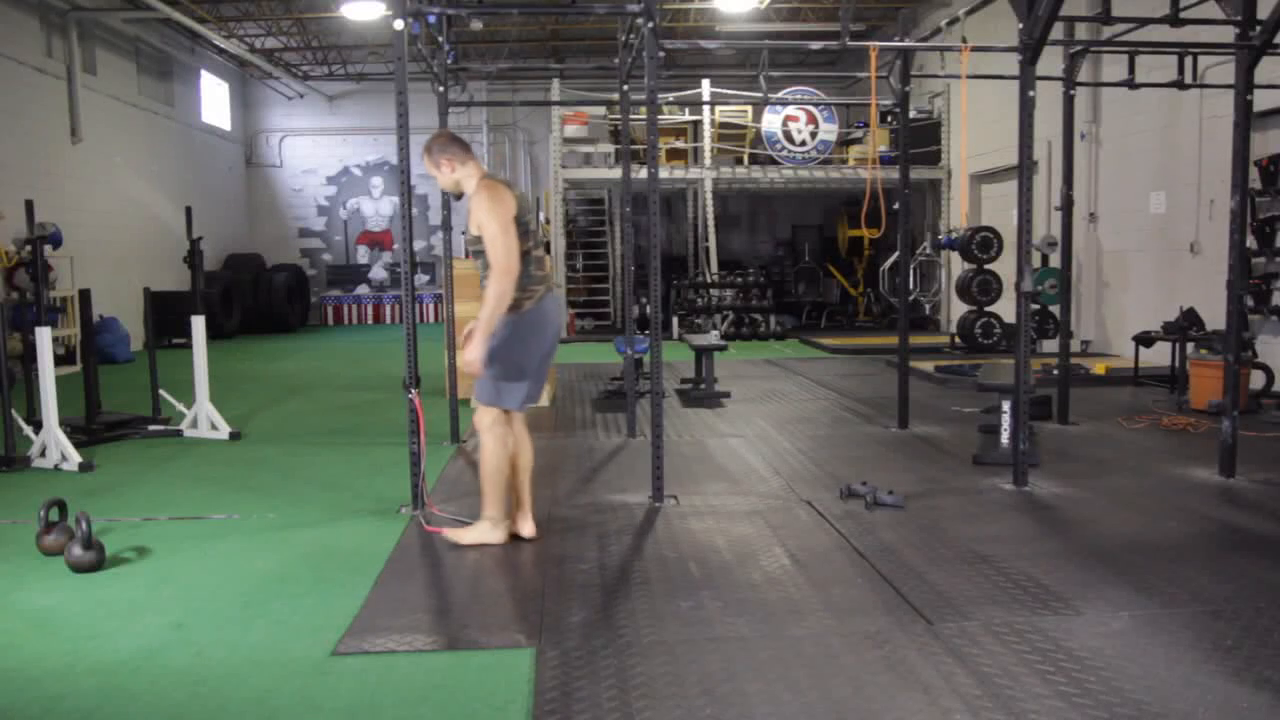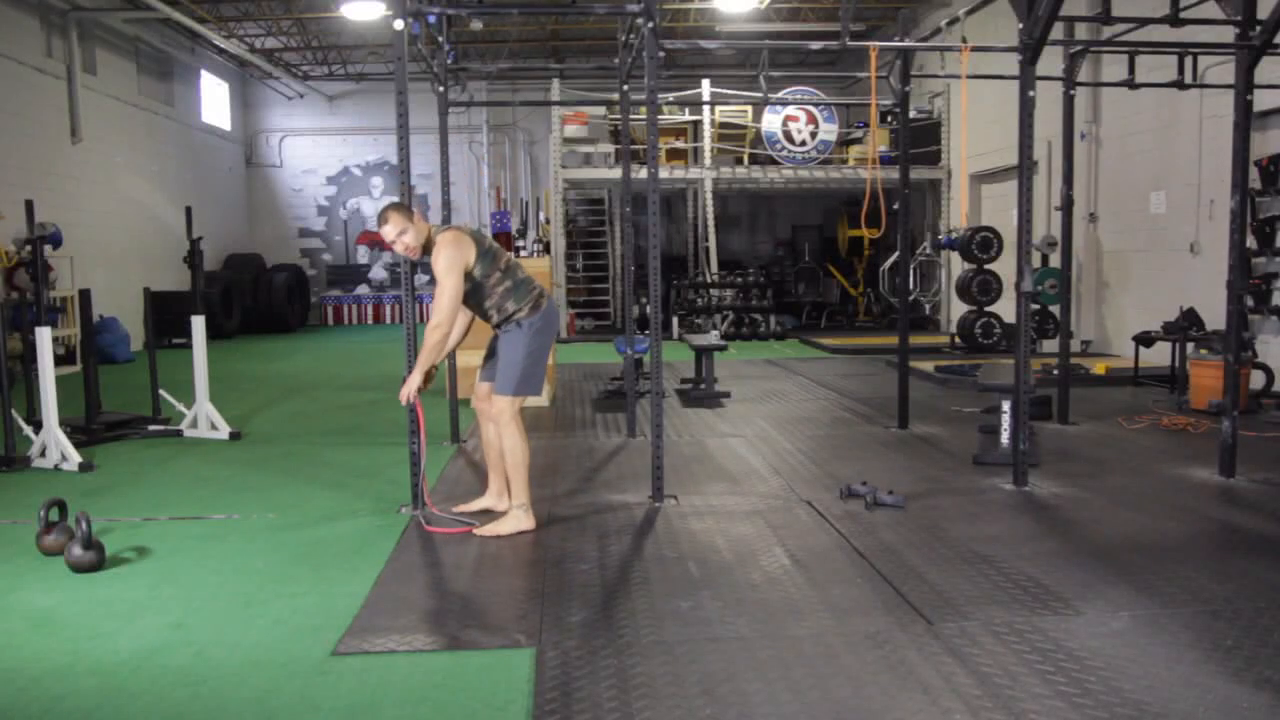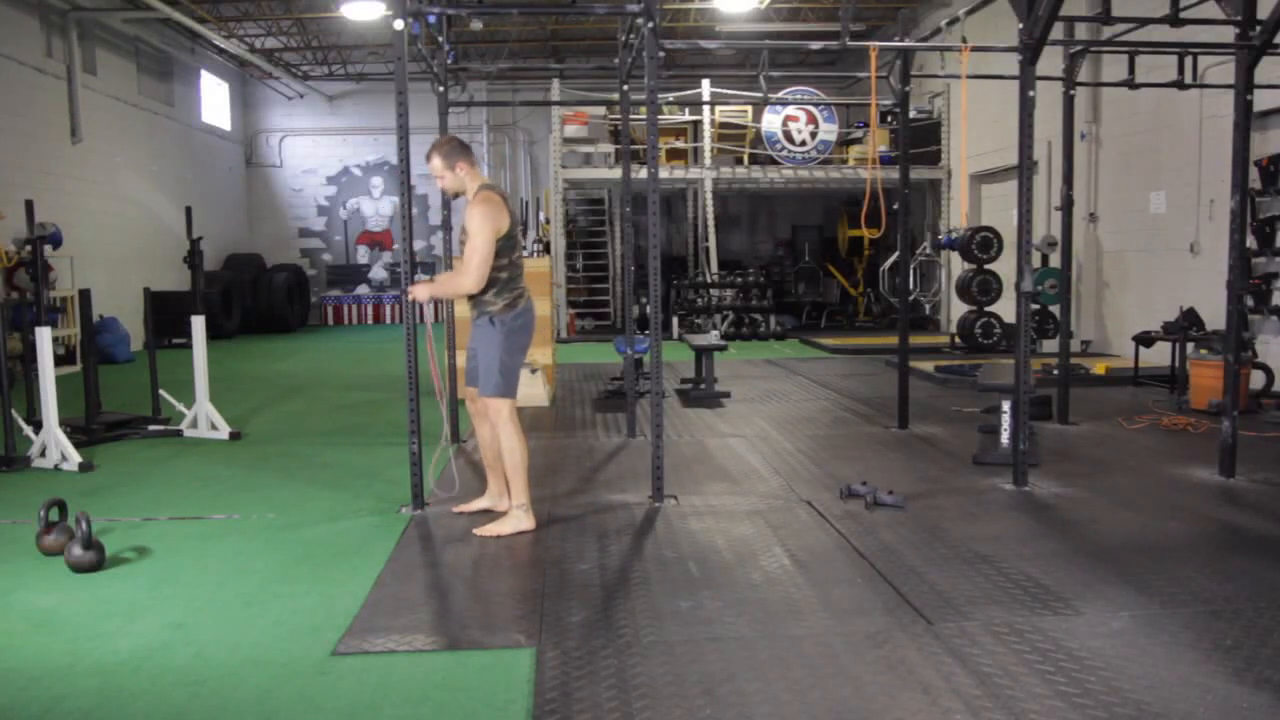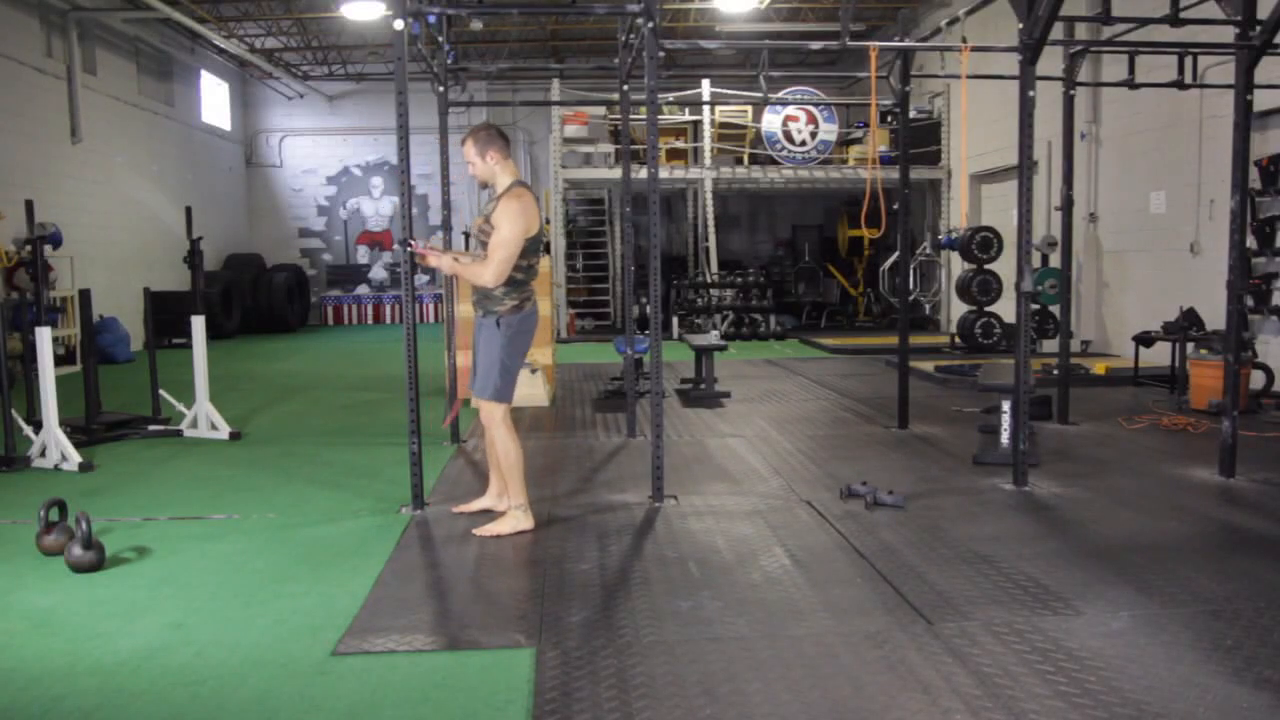
dt=1s
person 1, frame 1
left shoulder: (485, 197)
right shoulder: (500, 191)
left elbow: (504, 272)
left wrist: (478, 339)
right wrist: (482, 323)
left hip: (523, 317)
right hip: (542, 310)
left knee: (489, 420)
right knee: (510, 417)
left ankle: (493, 523)
right ankle: (521, 517)
person 1, frame 2
left shoulder: (446, 248)
right shoulder: (447, 245)
left elbow: (440, 324)
right elbow: (461, 316)
left wrist: (417, 372)
right wrist: (432, 364)
left hip: (530, 319)
right hip: (515, 322)
left knee: (504, 411)
right knee: (484, 403)
left ankle: (522, 512)
right ankle: (497, 494)
person 1, frame 3
left shoulder: (482, 207)
right shoulder: (486, 199)
left elbow: (472, 281)
left wrist: (430, 290)
right wrist: (436, 280)
left hip: (502, 318)
right hip: (492, 316)
left knee: (500, 411)
right knee: (477, 402)
left ankle: (522, 512)
right ankle: (497, 494)
person 1, frame 4
left shoulder: (516, 203)
right shoulder: (502, 198)
left elbow: (492, 274)
left wrist: (452, 267)
right wrist: (448, 256)
left hip: (507, 319)
right hip: (494, 316)
left knee: (495, 412)
right knee: (489, 409)
left ankle: (520, 511)
right ankle: (497, 493)
